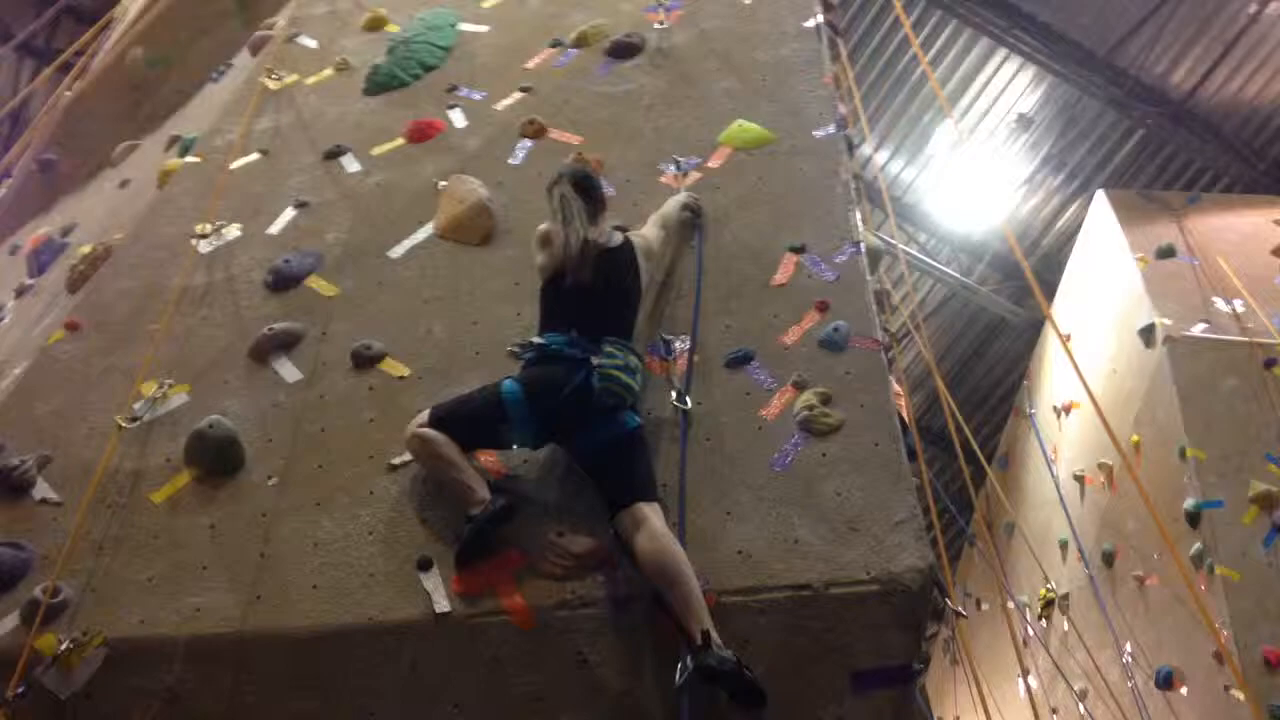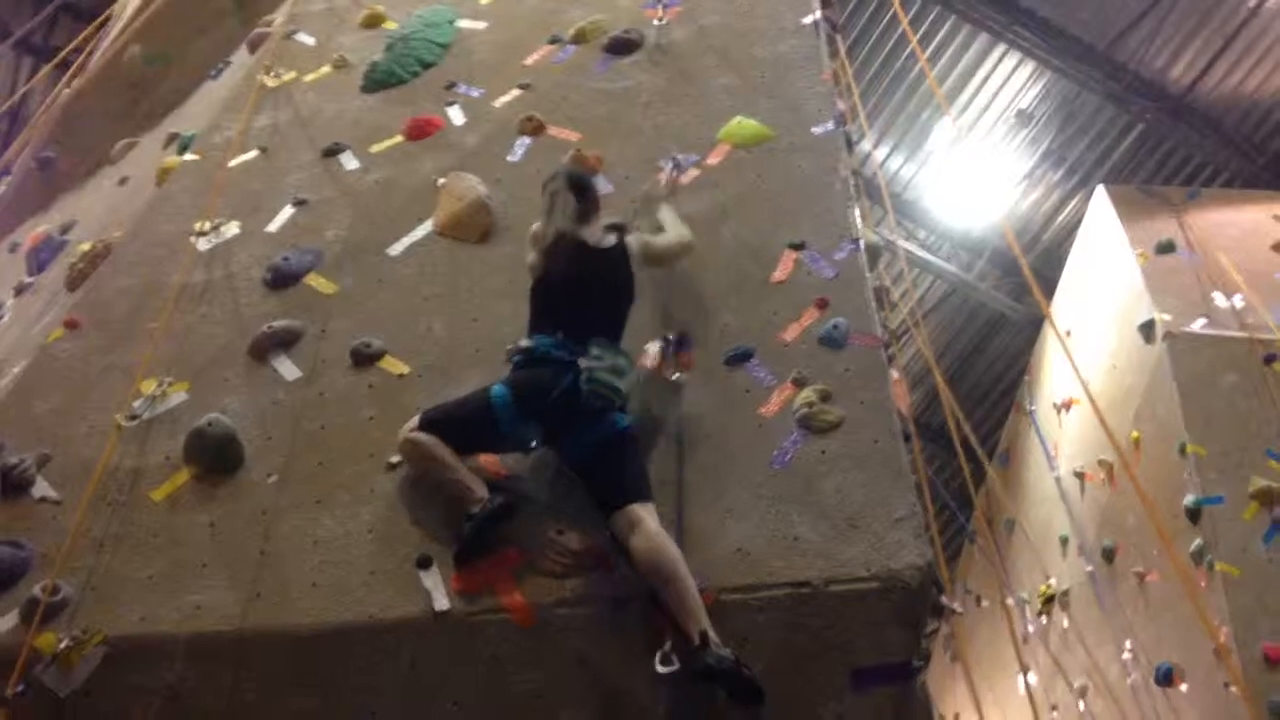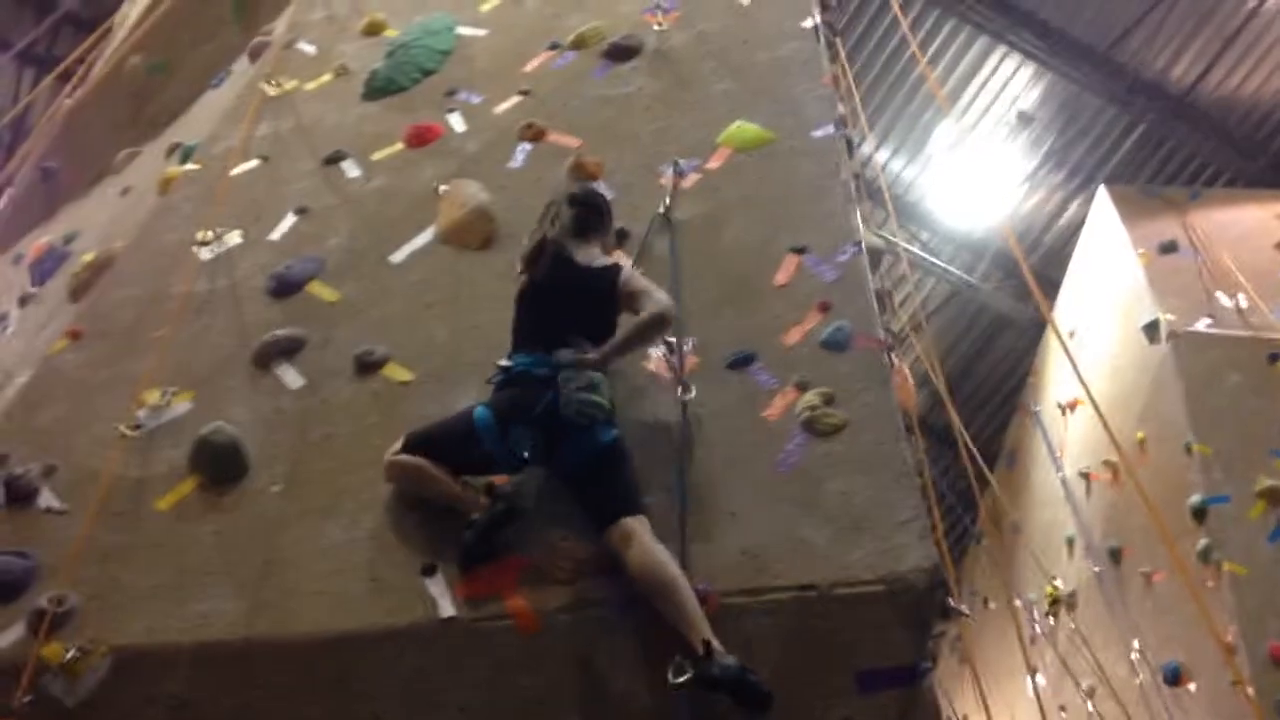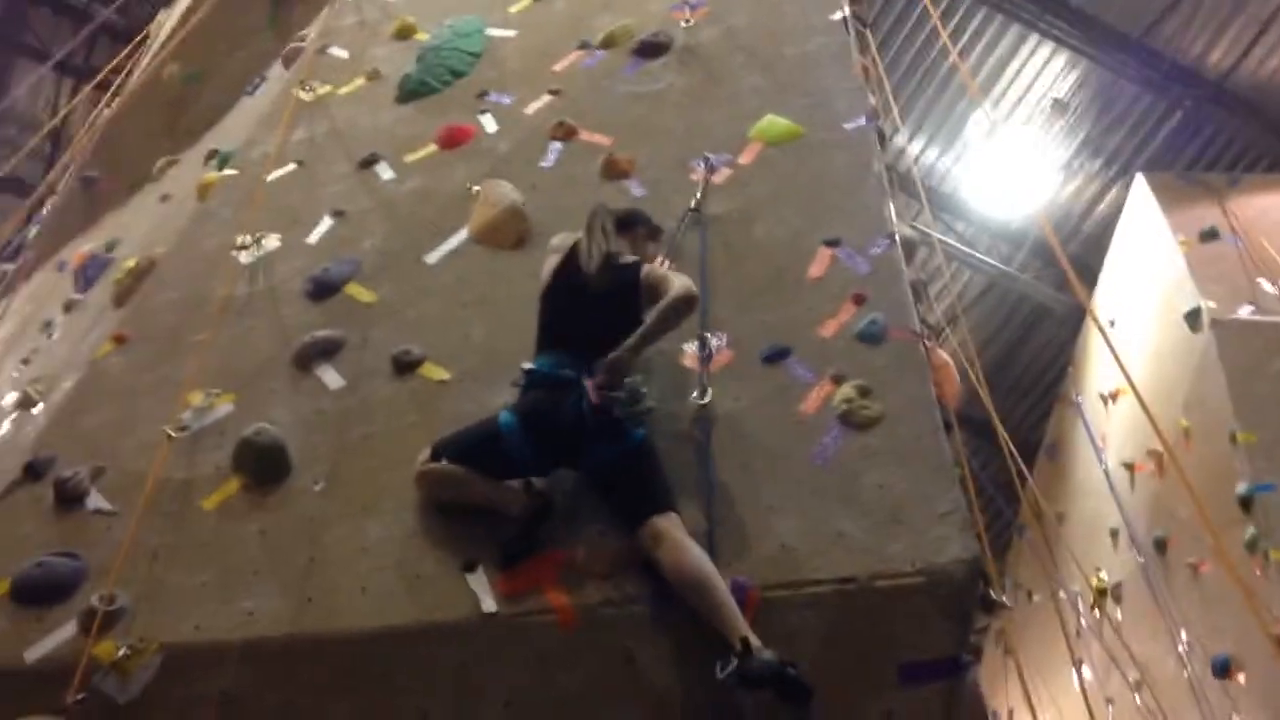
dt=0.4s
person 1, frame 1
left shoulder: (548, 238)
right shoulder: (640, 246)
right elbow: (675, 212)
right wrist: (684, 204)
left hip: (549, 383)
right hip: (611, 398)
left knee: (422, 429)
right knee: (644, 520)
left ankle: (482, 502)
right ankle: (709, 644)
person 1, frame 2
left shoulder: (544, 240)
right shoulder: (632, 249)
right elbow: (681, 240)
right wrist: (664, 206)
left hip: (537, 386)
right hip: (600, 401)
left knee: (413, 436)
right knee: (639, 521)
left ankle: (481, 500)
right ankle: (707, 644)
person 1, frame 3
left shoulder: (535, 257)
right shoulder: (619, 277)
right elbow: (661, 313)
right wrist: (602, 356)
left hip: (518, 406)
right hip: (583, 418)
left knee: (399, 461)
right knee: (634, 535)
left ankle: (482, 507)
right ankle: (710, 654)
person 1, frame 4
left shoulder: (561, 254)
right shoulder: (644, 273)
right elbow: (686, 294)
right wrist: (626, 355)
left hip: (544, 408)
right hip: (607, 419)
left knee: (429, 470)
right knee: (665, 533)
left ankle: (520, 502)
right ankle: (749, 649)
